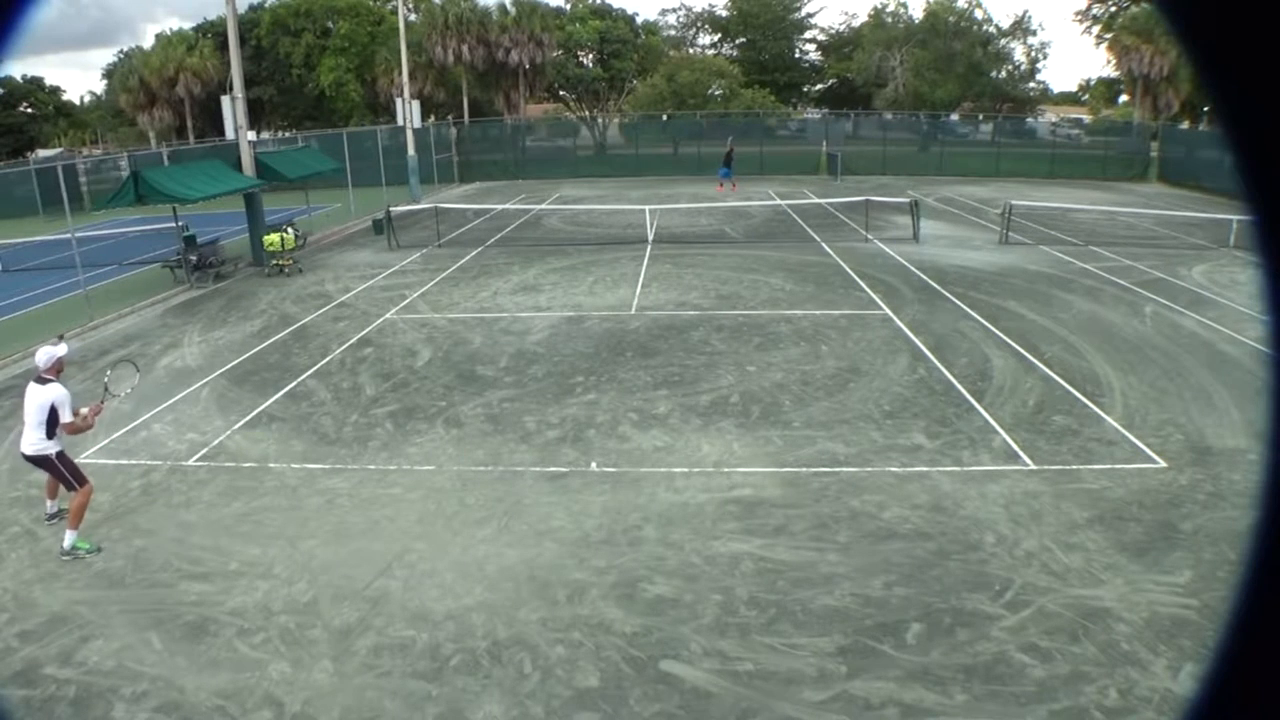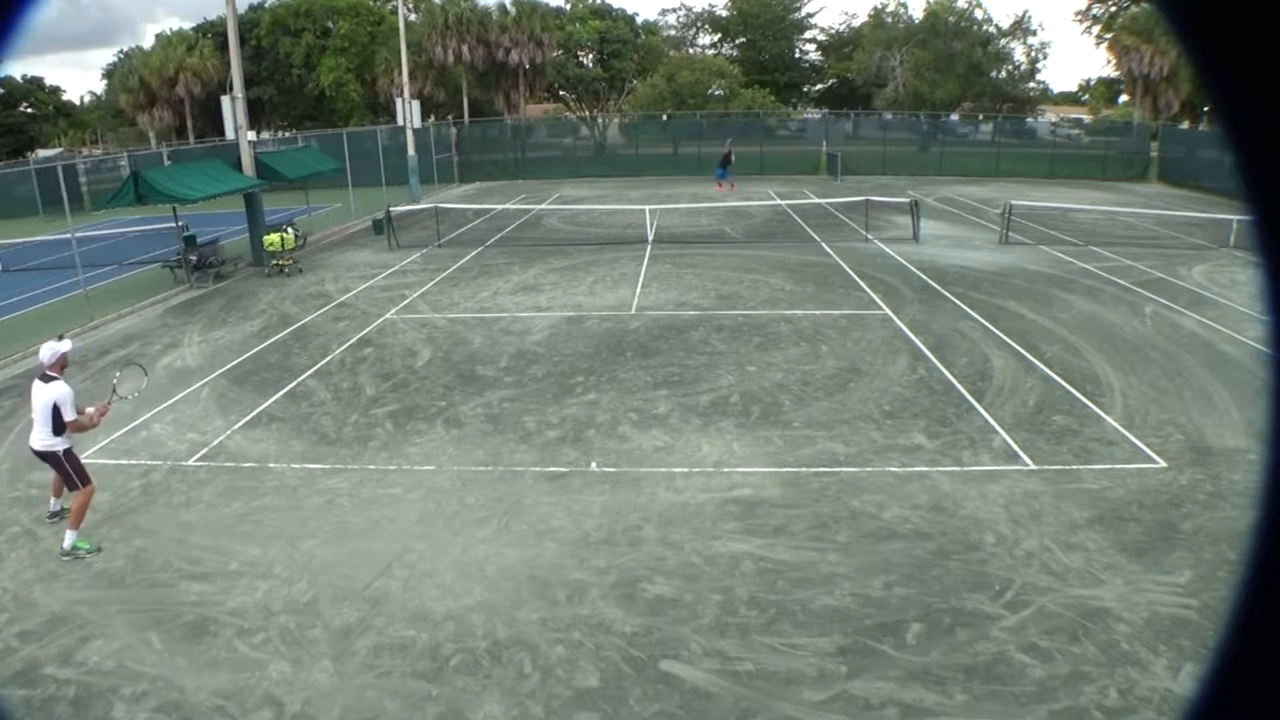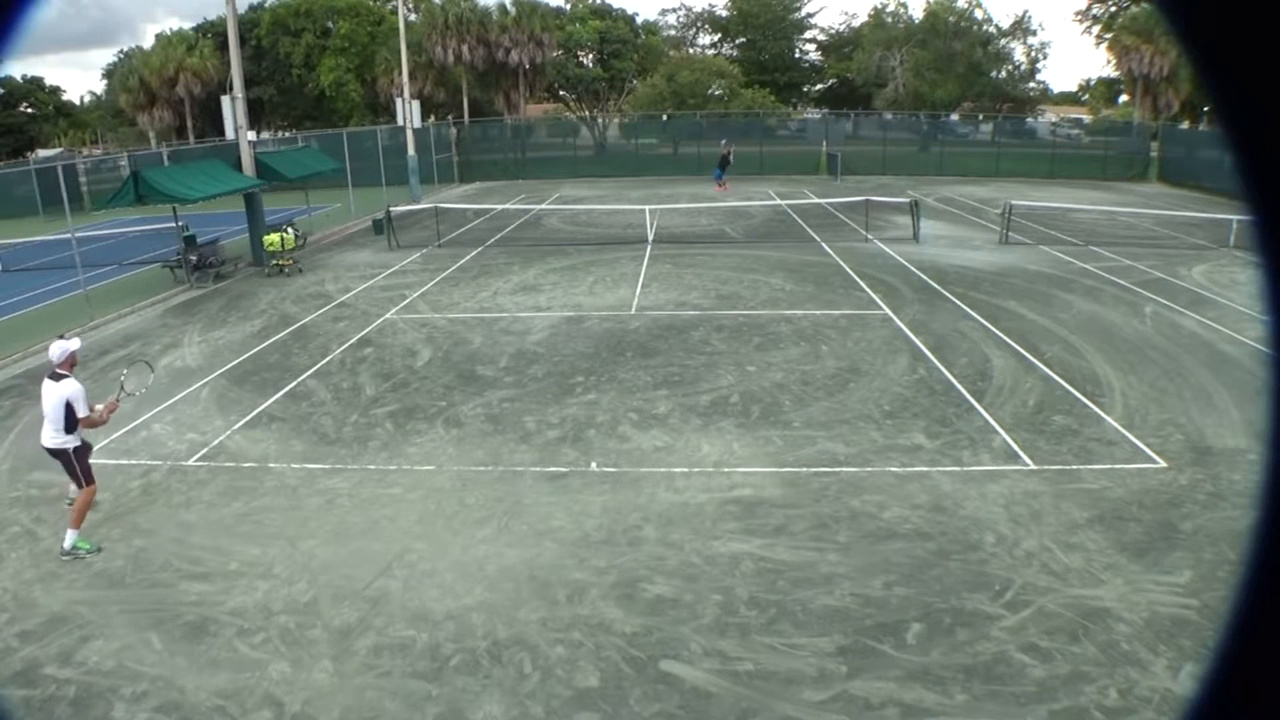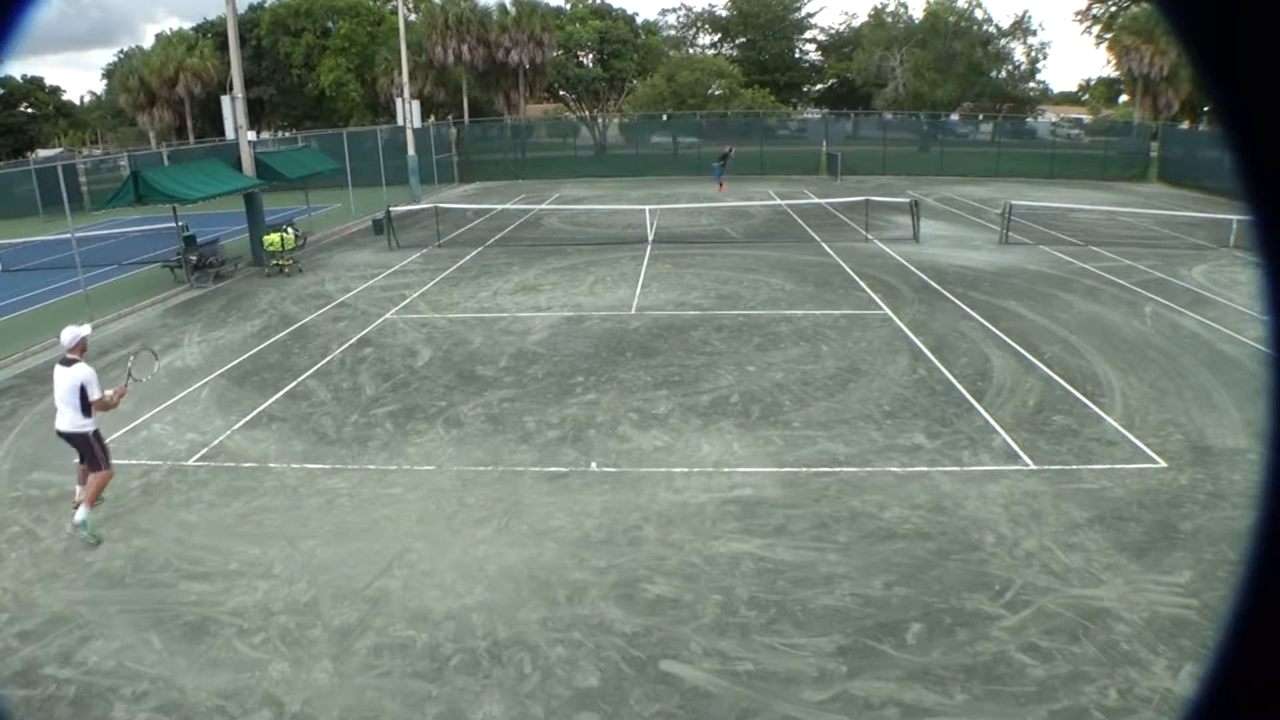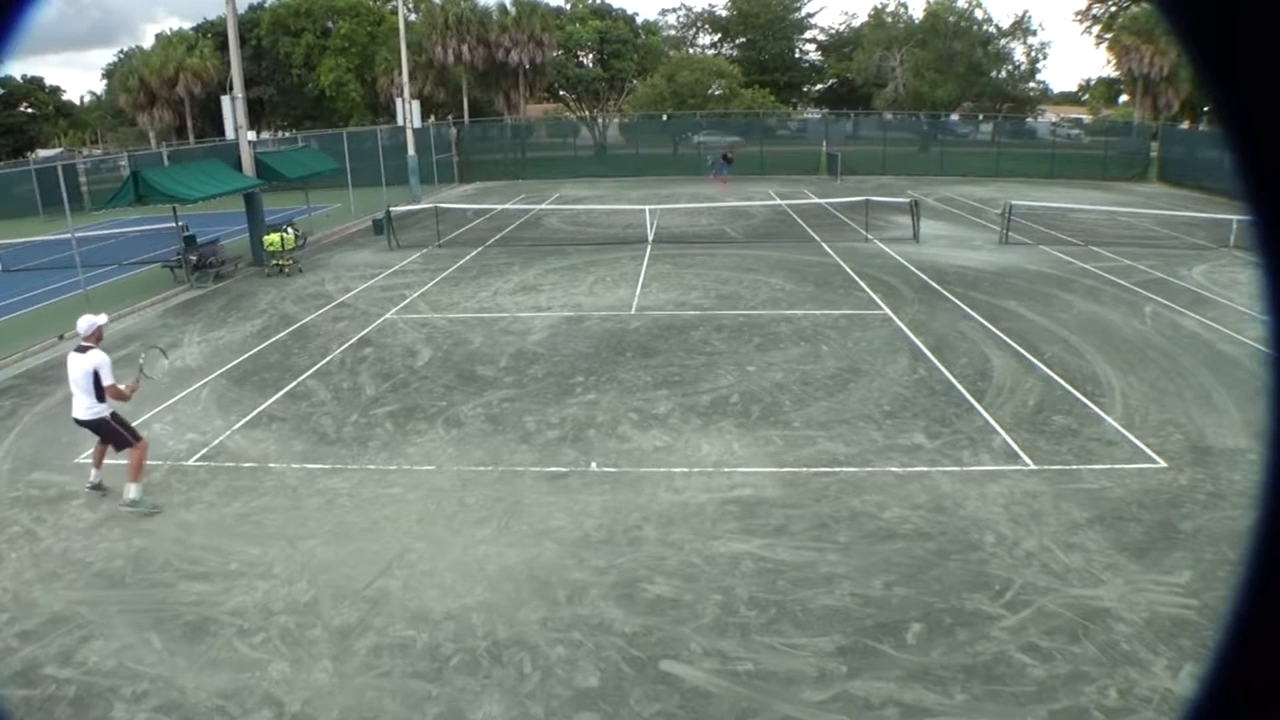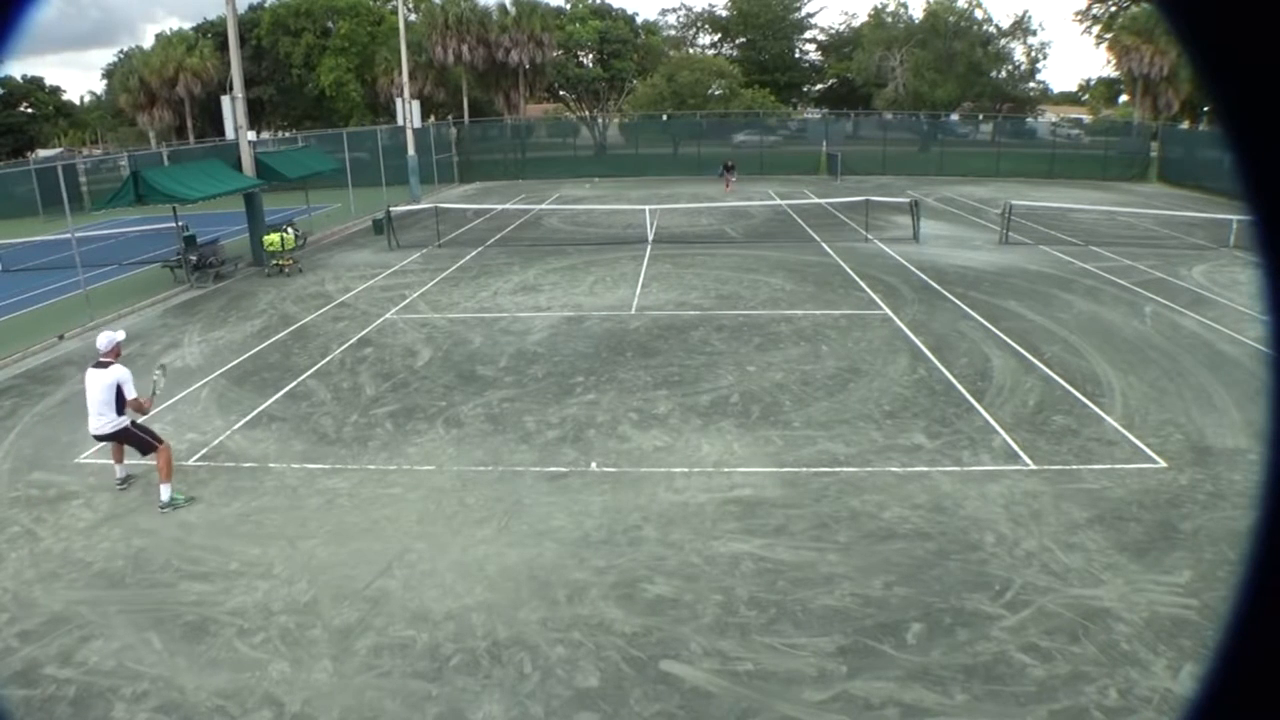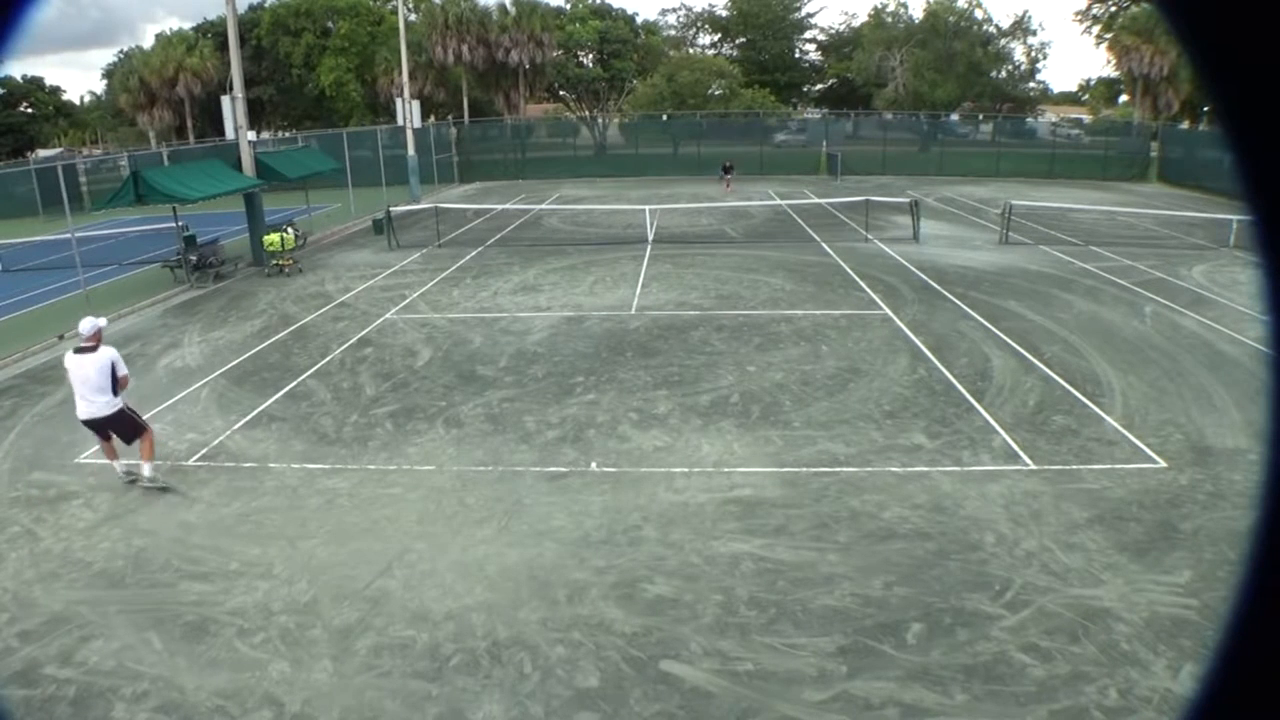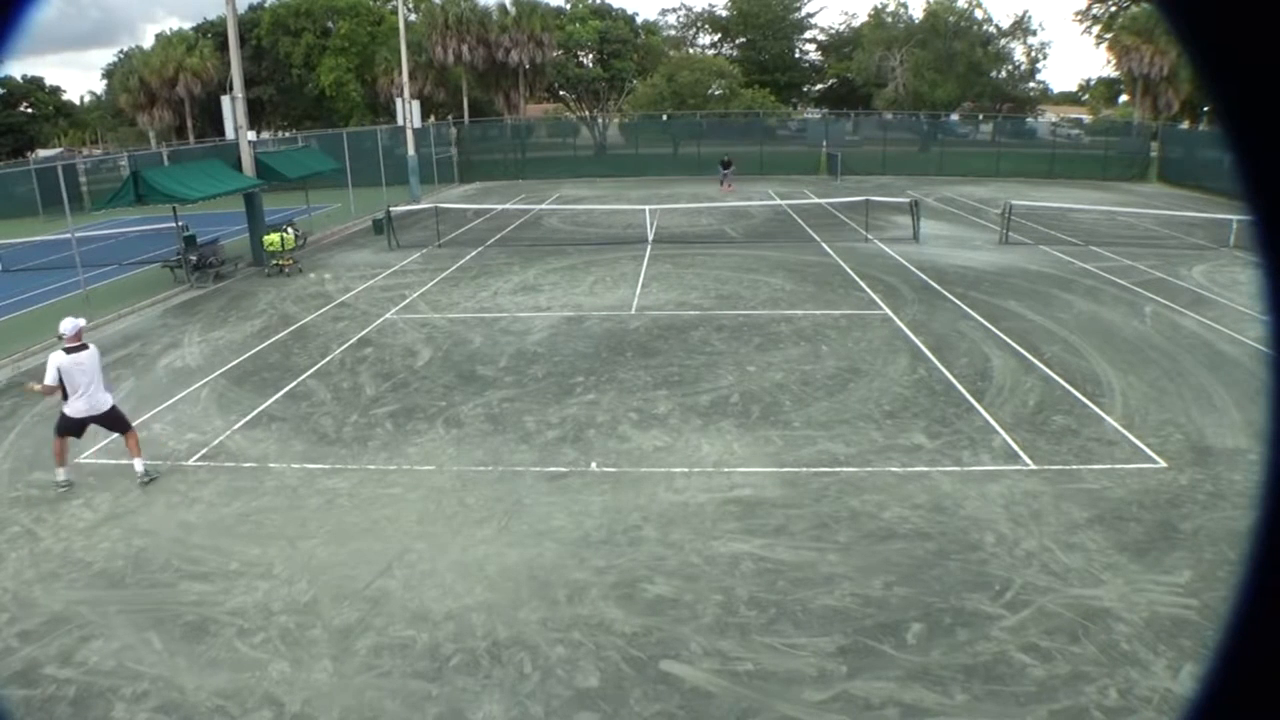
dt=0.2s
person 1, frame 1
left shoulder: (34, 385)
right shoulder: (58, 392)
right elbow: (70, 429)
left wrist: (83, 412)
right wrist: (88, 424)
left hip: (28, 447)
right hip: (45, 451)
left knee: (57, 469)
right knee: (84, 489)
left ankle: (52, 511)
right ankle: (69, 545)
person 1, frame 2
left shoulder: (40, 381)
right shoulder: (62, 390)
right elbow: (73, 426)
left wrist: (89, 411)
right wrist: (93, 423)
left hip: (38, 443)
right hip: (53, 447)
left knee: (65, 467)
right knee: (85, 490)
left ankle: (55, 509)
right ankle: (69, 546)
person 1, frame 3
left shoulder: (49, 380)
right shoulder: (73, 387)
right elbow: (86, 422)
left wrist: (99, 408)
right wrist: (104, 418)
left hip: (49, 440)
right hip: (64, 445)
left knee: (85, 450)
right knee: (89, 489)
left ankle: (73, 496)
right ankle: (70, 545)
person 1, frame 4
left shoulder: (60, 366)
right shoulder: (85, 371)
right elbow: (99, 405)
left wrist: (108, 393)
right wrist: (114, 401)
left hip: (63, 427)
right hip: (81, 429)
left knee: (88, 458)
right knee: (104, 472)
left ankle: (81, 498)
right ankle: (80, 519)
person 1, frame 5
left shoulder: (73, 355)
right shoulder: (99, 357)
right elbow: (112, 393)
left wrist: (123, 387)
right wrist: (127, 394)
left hip: (80, 414)
right hip: (98, 415)
left knee: (106, 438)
right knee: (139, 446)
left ankle: (94, 481)
right ankle: (132, 498)
person 1, frame 6
left shoulder: (90, 371)
right shoulder: (121, 372)
right elbow: (133, 404)
left wrist: (138, 402)
right wrist: (145, 408)
left hip: (96, 430)
right hip: (117, 426)
right knee: (163, 449)
left ankle: (121, 477)
right ankle: (166, 499)
person 1, frame 7
left shoulder: (69, 357)
right shoulder: (109, 353)
right elbow: (124, 382)
left hip: (86, 416)
right hip: (112, 409)
left knee: (105, 439)
right knee: (146, 434)
left ankle: (122, 472)
right ankle: (147, 475)
person 1, frame 8
left shoulder: (56, 358)
right shoulder: (93, 350)
left elbow: (49, 390)
left wrist: (36, 387)
left hip: (74, 412)
right hip: (103, 406)
left knee: (60, 437)
right knee: (129, 432)
left ankle: (62, 479)
right ankle: (141, 471)
